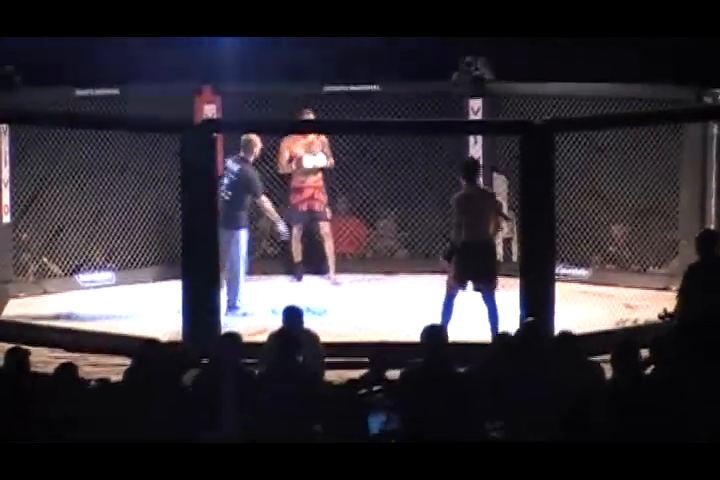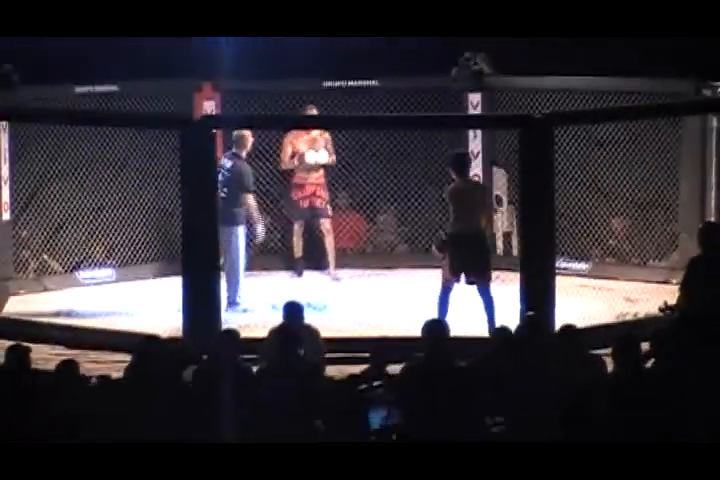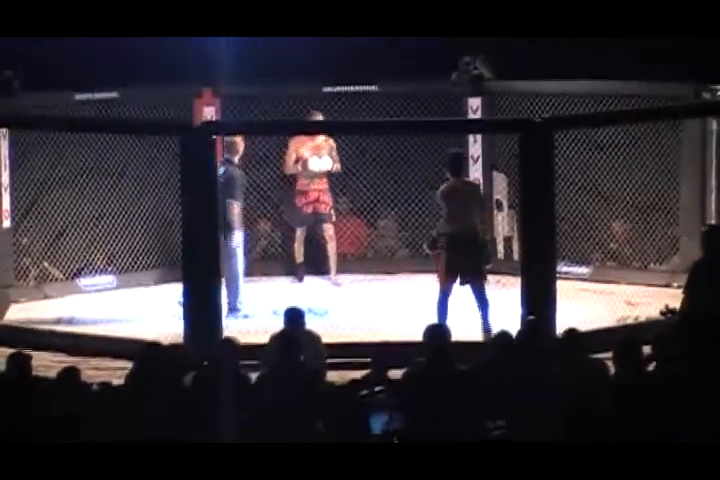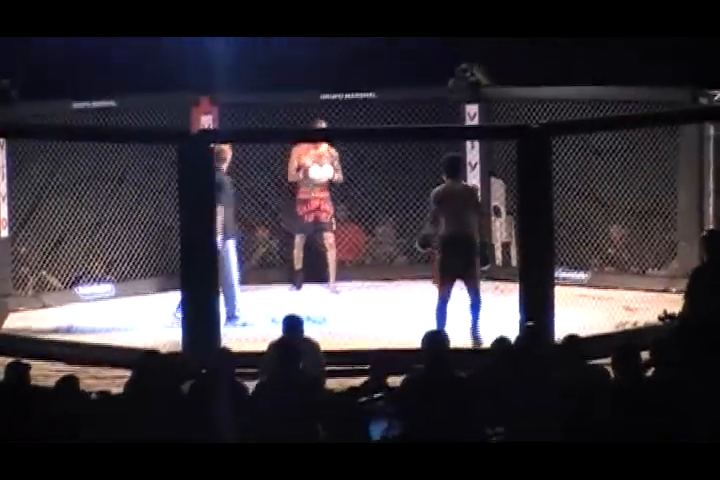
dt=0.1s
person 1, frame 1
left shoulder: (459, 198)
right shoulder: (490, 197)
left elbow: (458, 227)
right elbow: (497, 225)
left wrist: (453, 246)
left hip: (465, 250)
right hip: (485, 249)
left knee: (450, 296)
right knee: (489, 300)
person 1, frame 2
left shoulder: (452, 191)
right shoulder: (480, 188)
left elbow: (455, 219)
right elbow: (488, 217)
left wrist: (446, 237)
left hip: (458, 241)
right hip: (478, 241)
left knee: (446, 289)
right knee: (485, 291)
person 1, frame 3
left shoulder: (444, 191)
right shoulder: (475, 188)
left elbow: (447, 218)
right elbow: (481, 217)
left wrist: (438, 236)
right wrist: (481, 238)
left hip: (452, 241)
right hip: (473, 241)
left knee: (445, 292)
right knee: (479, 291)
right ankle: (486, 329)
person 1, frame 4
left shoulder: (438, 193)
right shoulder: (470, 191)
left elbow: (433, 222)
right elbow: (478, 219)
left wrist: (427, 235)
right wrist: (477, 242)
left hip: (447, 244)
right hip: (467, 244)
left knee: (443, 296)
right knee: (474, 292)
right ankle: (474, 332)
person 2, frame 1
left shoulder: (229, 162)
right shoulder: (249, 173)
left elbow: (219, 187)
right elbow: (262, 201)
right wrist: (278, 221)
left hip: (221, 219)
right hip: (236, 223)
left knee: (224, 262)
right knee: (237, 265)
right ankle: (233, 306)
person 2, frame 2
left shoulder: (223, 160)
right shoulder: (243, 168)
left elbow: (219, 186)
right elbow: (248, 199)
right wrist: (258, 222)
left hip: (219, 217)
right hip: (233, 220)
right knee: (235, 262)
right ankle: (233, 302)
person 2, frame 3
left shoulder: (219, 167)
right shoulder: (235, 174)
right elbow: (233, 204)
right wrist: (236, 230)
right hip: (229, 228)
right knee: (234, 268)
right ankle: (234, 309)
person 2, frame 4
right shoulder: (223, 180)
right elbow: (219, 208)
right wrist: (218, 234)
right hip: (224, 236)
right knee: (230, 276)
left ankle: (182, 308)
right ankle: (233, 316)
person 3, frame 1
left shoulder: (321, 139)
right shoulder: (288, 142)
left elbow: (331, 161)
right elbow: (281, 168)
left wrist: (325, 162)
right wrist: (296, 164)
left hip: (317, 189)
right hip: (298, 190)
left knee: (326, 230)
right knee: (296, 231)
left ankle: (332, 273)
right ankle: (298, 270)
person 3, frame 2
left shoulder: (324, 136)
right shoulder: (291, 137)
left elbow: (333, 158)
right elbow: (283, 164)
left wrist: (327, 159)
right wrist: (299, 160)
left hip: (319, 185)
right hip: (299, 186)
left knee: (327, 227)
right knee: (297, 228)
left ankle: (332, 269)
right ankle: (298, 265)
person 3, frame 3
left shoulder: (329, 143)
right shoulder: (296, 142)
left elbow: (338, 166)
right elbow: (287, 168)
left wrist: (331, 166)
right wrist: (302, 166)
left hip: (323, 191)
right hip: (303, 192)
left knee: (329, 233)
right knee: (299, 234)
left ankle: (333, 274)
right ankle: (299, 271)
person 3, frame 4
left shoulder: (331, 152)
right shoulder: (298, 150)
left elbow: (340, 177)
right elbow: (290, 177)
left wrist: (332, 175)
right wrist: (303, 174)
left hip: (324, 200)
right hip: (304, 200)
left knee: (330, 242)
right knee: (298, 242)
left ankle: (332, 282)
right ankle: (298, 279)
